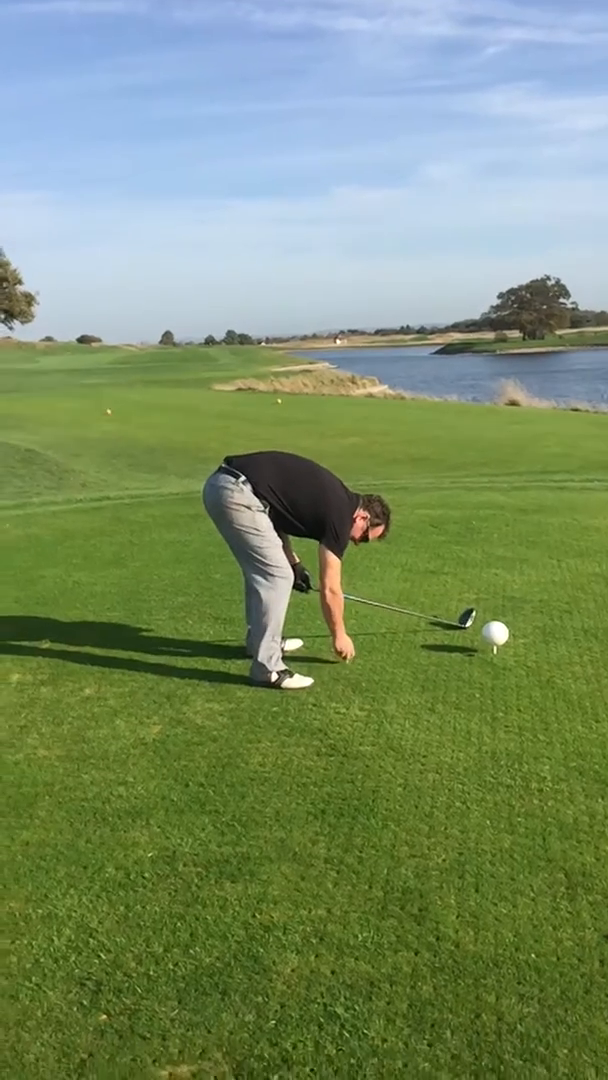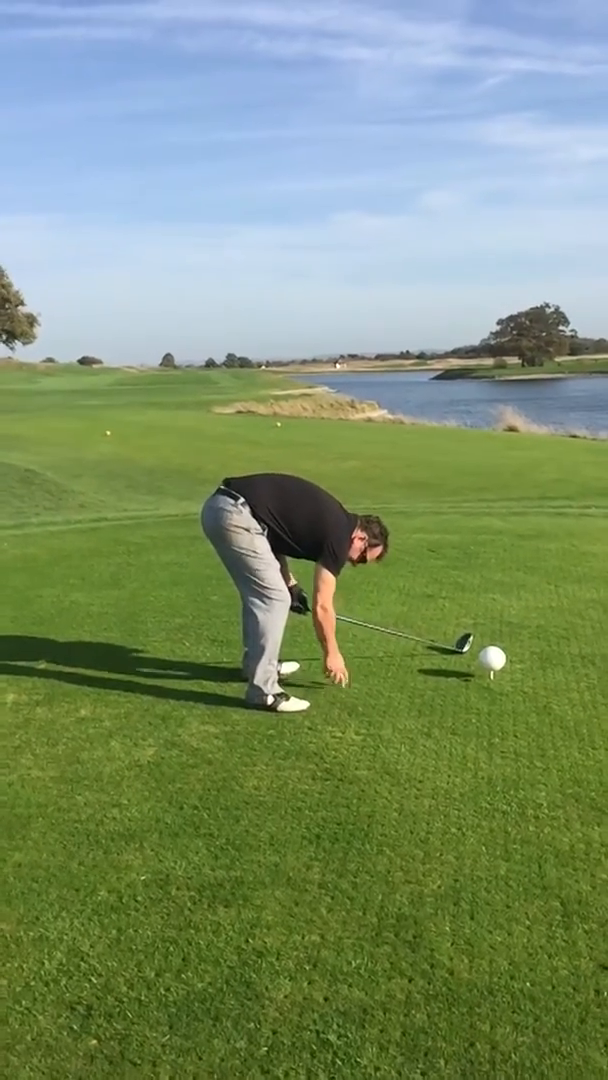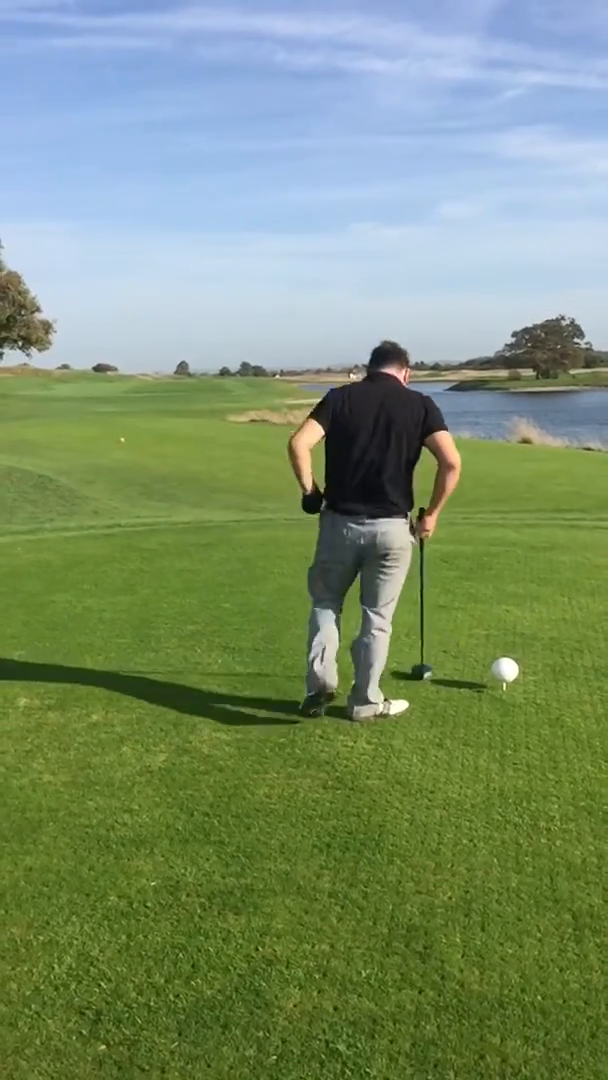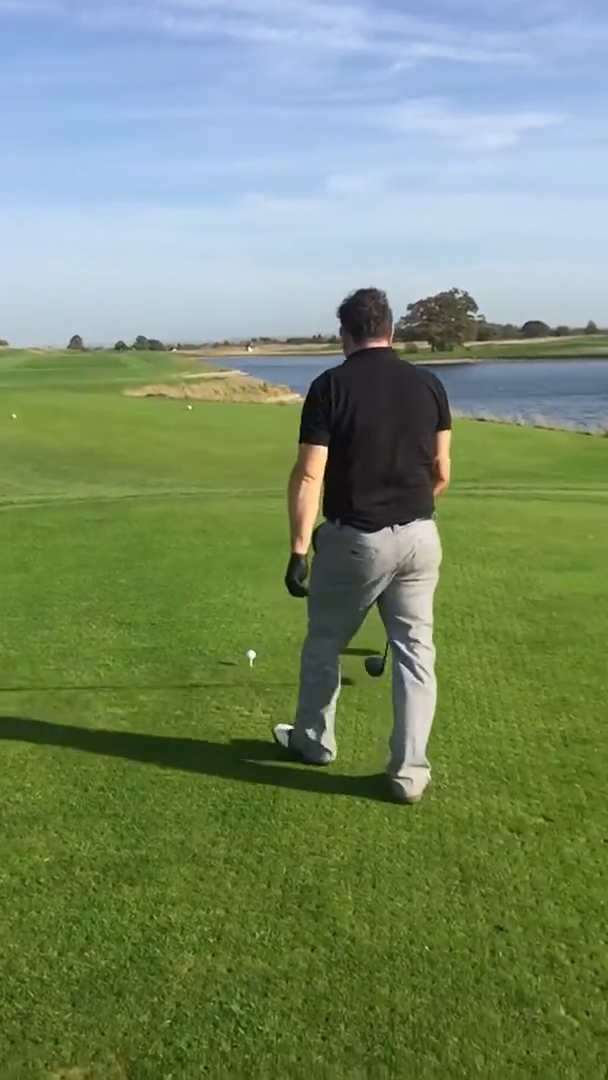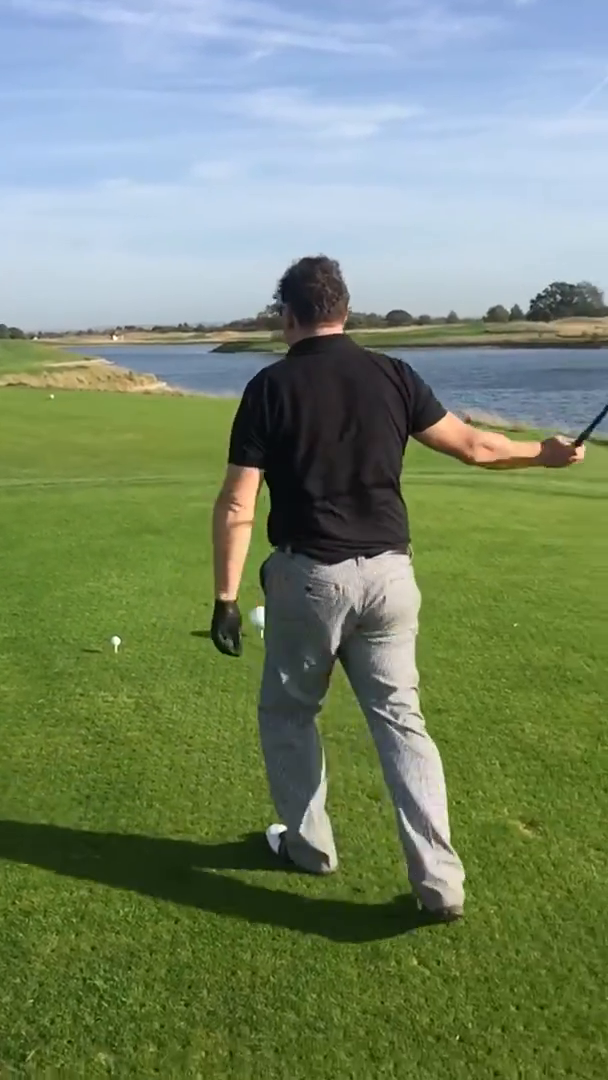
dt=1s
person 1, frame 1
left shoulder: (334, 498)
right shoulder: (339, 513)
right elbow: (330, 589)
left wrist: (293, 562)
right wrist: (340, 636)
left hip: (220, 484)
right hip: (237, 493)
left knee: (262, 569)
right knee: (277, 577)
left ankle: (261, 639)
right ankle: (267, 668)
person 1, frame 2
left shoulder: (332, 518)
right shoulder: (337, 534)
right elbow: (322, 608)
left wrist: (290, 585)
right wrist: (332, 655)
left hip: (219, 506)
right hip: (235, 514)
left knee: (259, 591)
right knee: (273, 599)
left ankle: (257, 662)
right ankle: (263, 690)
person 1, frame 3
left shoulder: (339, 398)
right shoulder: (421, 405)
left elbow: (298, 443)
right elbow: (451, 462)
left wrist: (309, 490)
right wrist: (432, 513)
left hip: (340, 521)
right hip: (392, 526)
left knee: (325, 603)
right knee: (377, 618)
left ankle: (320, 678)
right ankle: (365, 701)
person 1, frame 4
left shoulder: (330, 386)
right shoulder: (428, 384)
left elbow: (309, 476)
right elbow: (441, 471)
left wrist: (298, 550)
left hip: (353, 539)
right hip: (419, 536)
left knee: (324, 641)
right knee: (415, 653)
left ankle: (313, 739)
right ankle: (409, 771)
person 1, frame 5
left shoulder: (270, 388)
right shoulder: (392, 376)
left elbow: (236, 505)
right elbow: (471, 445)
left wrist: (227, 597)
right wrist: (542, 453)
left hip: (310, 574)
right hip: (389, 570)
left knee: (286, 713)
right knee: (400, 720)
left ankle: (309, 841)
right ankle: (437, 877)
